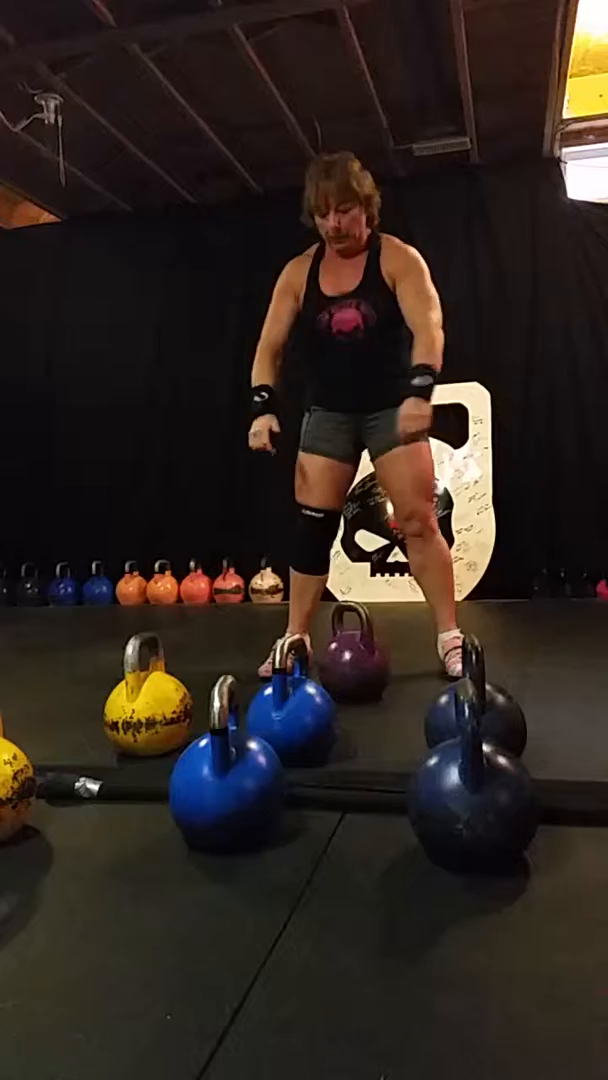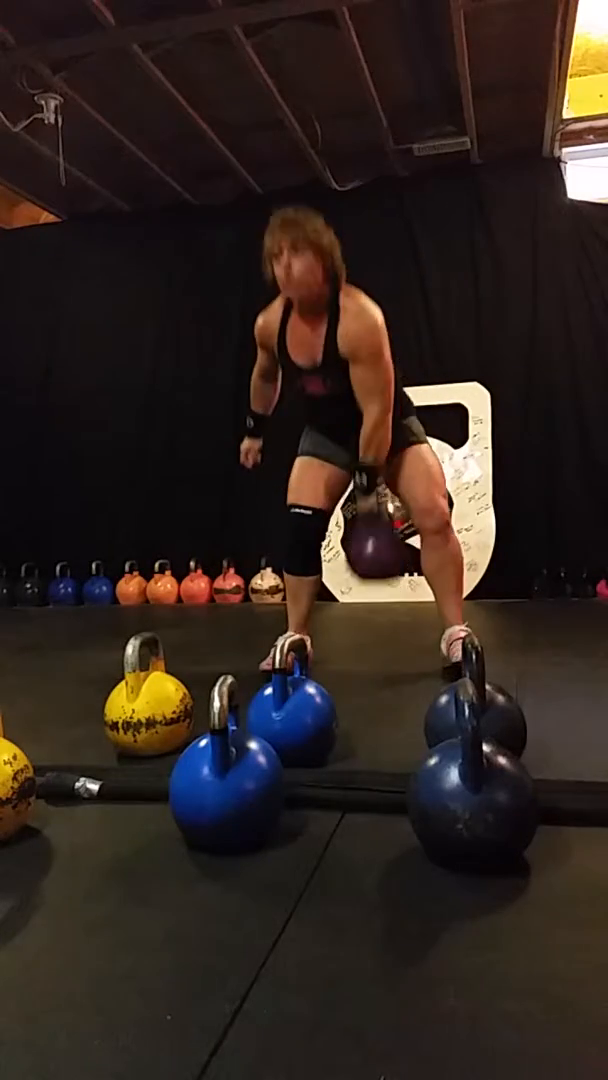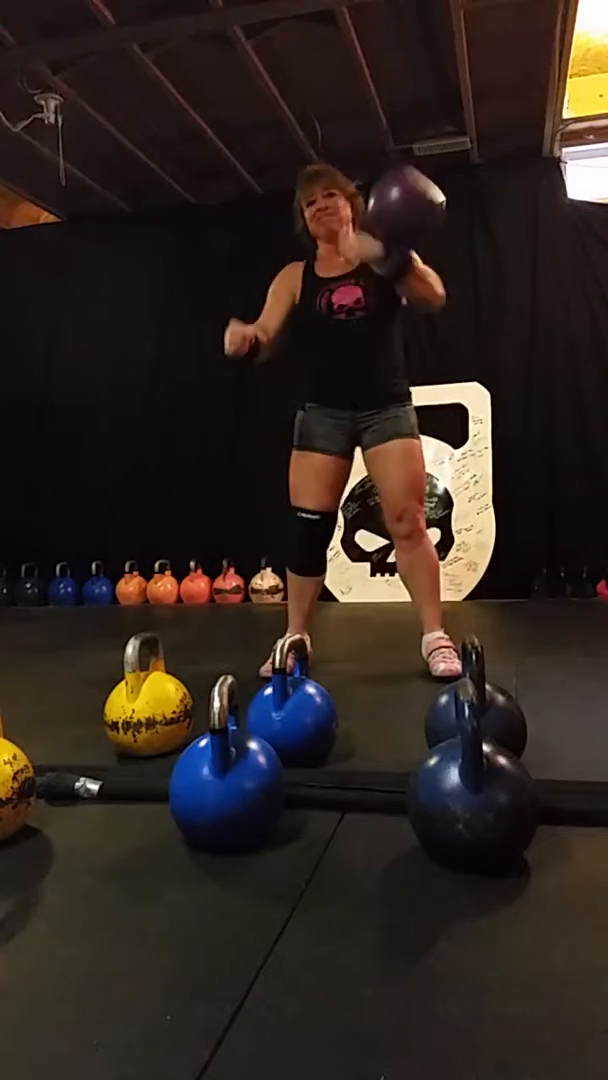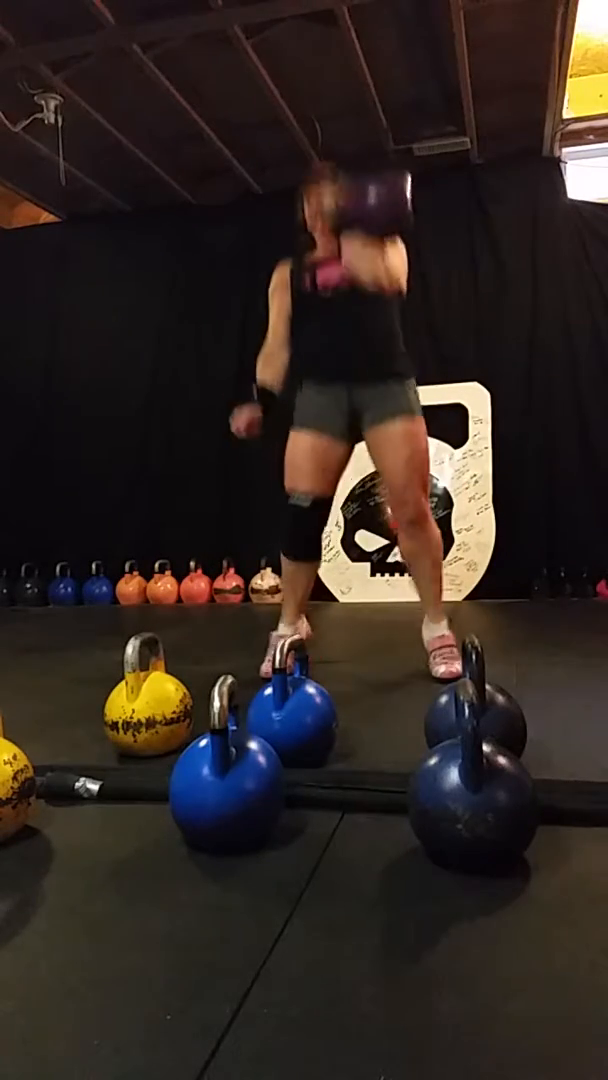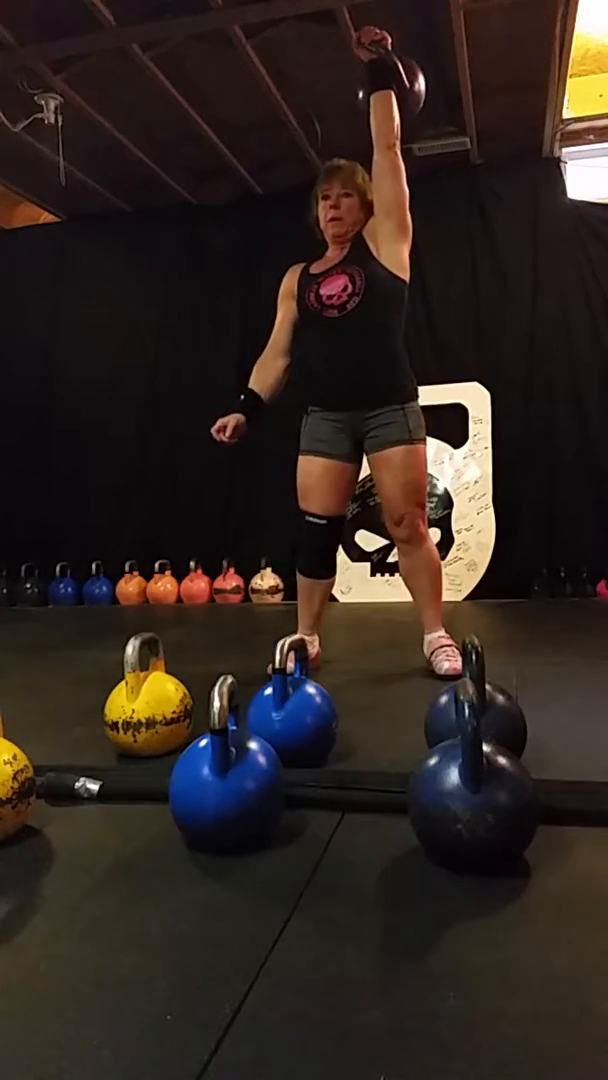
dt=1s
person 1, frame 1
left shoulder: (398, 258)
right shoulder: (298, 272)
left elbow: (428, 328)
right elbow: (269, 347)
left wrist: (420, 392)
right wrist: (263, 406)
left hip: (392, 406)
right hip: (328, 412)
left knee: (417, 520)
right knee: (312, 525)
left ankle: (450, 639)
right ankle: (295, 643)
person 1, frame 2
left shoulder: (359, 320)
right shoulder: (270, 324)
left elbow: (378, 414)
right elbow: (266, 376)
left wrist: (367, 486)
right wrist: (254, 431)
left hip: (389, 425)
right hip: (325, 434)
left knee: (433, 515)
right knee: (300, 523)
left ankle: (455, 635)
right ankle: (296, 641)
person 1, frame 3
left shoulder: (380, 257)
right shoulder: (293, 277)
left elbow: (434, 297)
right elbow: (265, 333)
right wrist: (246, 336)
left hip: (388, 407)
right hip: (322, 413)
left knee: (407, 523)
right knee: (308, 527)
left ankle: (436, 638)
right ankle: (295, 640)
person 1, frame 4
left shoulder: (381, 248)
right shoulder: (288, 274)
left elbow: (383, 276)
right elbow: (277, 345)
left wrist: (348, 226)
right wrist: (259, 400)
left hip: (385, 388)
right hip: (321, 395)
left knee: (411, 508)
right knee: (300, 511)
left ankle: (436, 626)
right ankle: (291, 625)
person 1, frame 5
left shoulder: (385, 241)
right shoulder: (298, 277)
left elbow: (387, 149)
right elbow: (277, 351)
left wrist: (380, 71)
right wrist: (246, 407)
left hip: (389, 408)
right hip: (325, 415)
left knee: (408, 525)
right knee: (317, 532)
left ankle: (436, 636)
right ankle: (305, 640)
